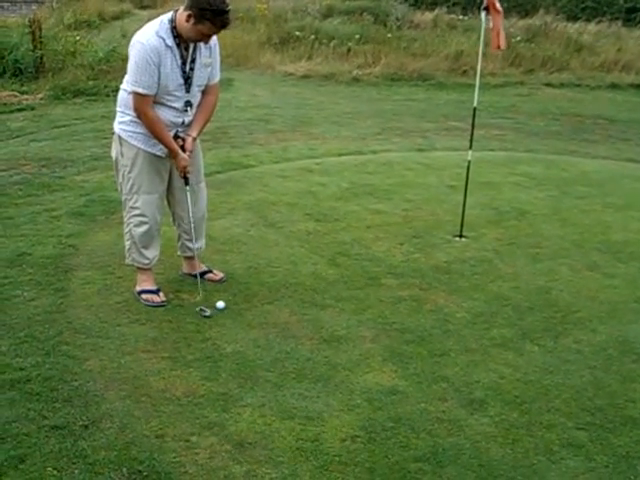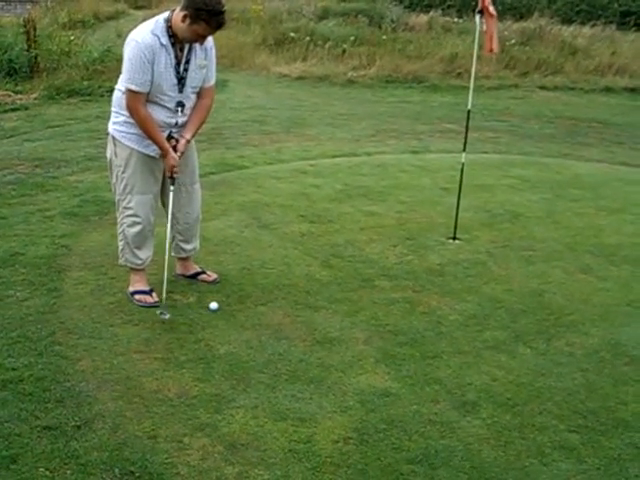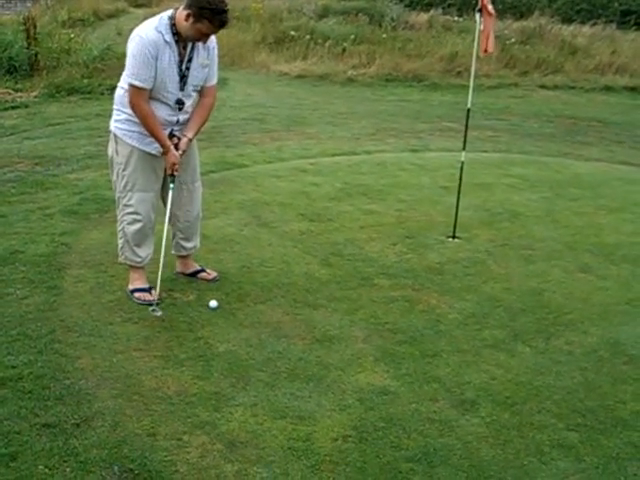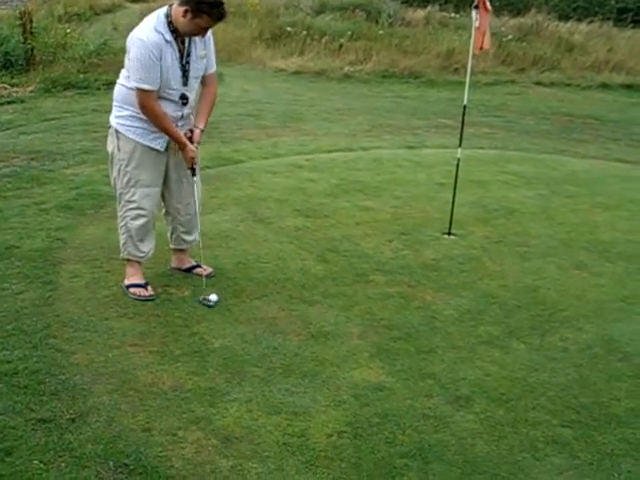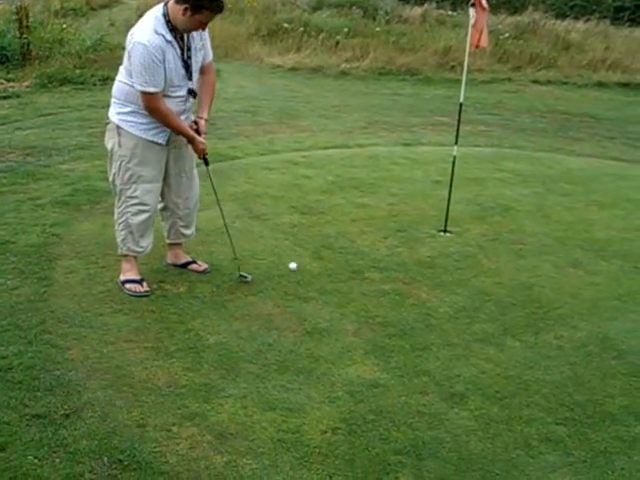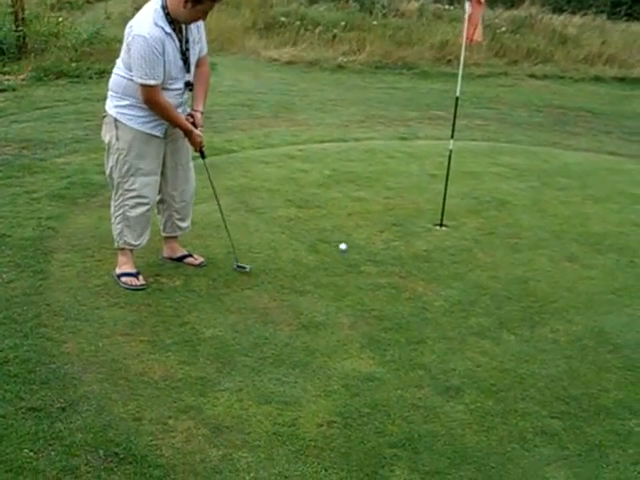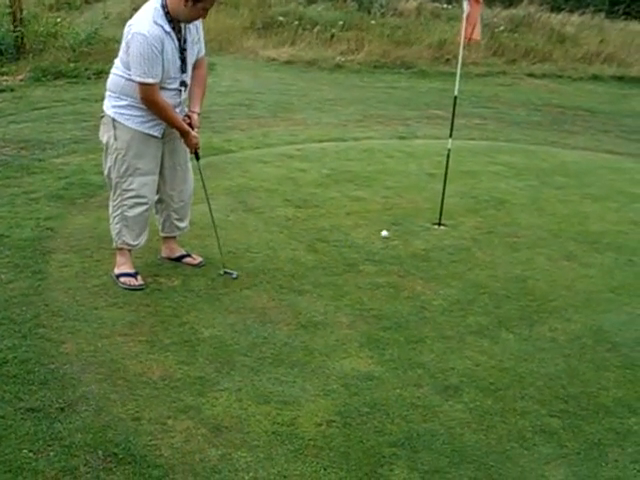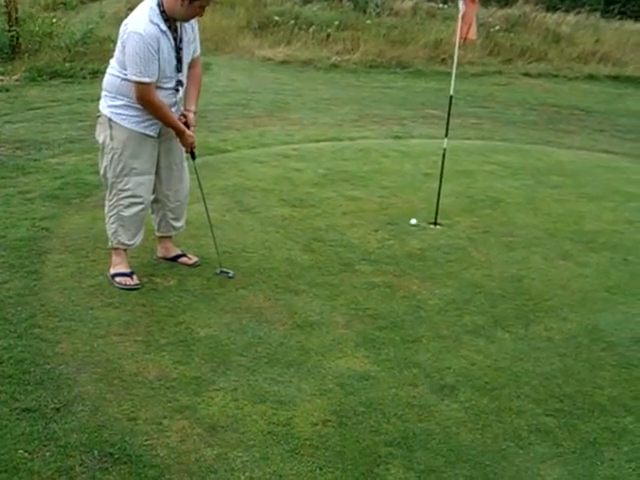
dt=0.2s
person 1, frame 1
left shoulder: (208, 41)
right shoulder: (148, 43)
left elbow: (210, 93)
right elbow: (143, 108)
left wrist: (192, 136)
right wrist: (173, 151)
left hip: (184, 134)
right hip: (142, 136)
left knee: (193, 202)
right knee: (144, 208)
left ankle: (191, 262)
right ankle: (144, 276)
person 1, frame 2
left shoulder: (204, 43)
right shoulder: (143, 42)
left elbow: (206, 96)
right elbow: (135, 105)
left wrist: (185, 139)
right wrist: (164, 150)
left hip: (179, 136)
right hip: (136, 137)
left knee: (187, 204)
right knee: (137, 209)
left ankle: (185, 262)
right ankle: (137, 276)
person 1, frame 3
left shoulder: (207, 42)
right shoulder: (147, 39)
left elbow: (207, 95)
right elbow: (137, 102)
left wrist: (187, 137)
right wrist: (166, 148)
left hip: (179, 134)
right hip: (137, 135)
left knee: (187, 202)
right knee: (137, 207)
left ankle: (184, 260)
right ankle: (136, 273)
person 1, frame 4
left shoulder: (201, 34)
right shoulder: (147, 40)
left elbow: (209, 82)
right elbow: (147, 104)
left wrist: (198, 128)
right wrist: (182, 143)
left hip: (178, 128)
right hip: (138, 130)
left knee: (185, 196)
right knee: (139, 202)
left ankle: (180, 255)
right ankle: (133, 269)
person 1, frame 5
left shoulder: (194, 26)
right shoulder: (147, 41)
left elbow: (207, 70)
right elbow: (152, 104)
left wrist: (201, 117)
right wrist: (191, 137)
left hip: (176, 123)
right hip: (137, 126)
left knee: (183, 192)
right knee: (138, 197)
left ankle: (175, 251)
right ankle: (128, 264)
person 1, frame 6
right shoulder: (147, 33)
left elbow: (201, 64)
right elbow: (151, 97)
left wrist: (197, 110)
right wrist: (188, 130)
left hip: (172, 116)
right hip: (134, 119)
left knee: (179, 185)
right knee: (135, 191)
left ankle: (171, 244)
right ankle: (125, 258)
person 1, frame 7
right shoulder: (146, 32)
left elbow: (198, 64)
right elbow: (149, 96)
left wrist: (193, 111)
right wrist: (185, 131)
left hip: (170, 116)
right hip: (132, 118)
left knee: (178, 185)
right knee: (134, 191)
left ankle: (170, 244)
right ankle: (123, 258)
person 1, frame 8
right shoulder: (142, 31)
left elbow: (194, 64)
right elbow: (145, 95)
left wrist: (189, 111)
right wrist: (181, 130)
left hip: (165, 116)
right hip: (127, 119)
left knee: (174, 184)
right knee: (130, 191)
left ankle: (165, 244)
right ankle: (119, 258)
